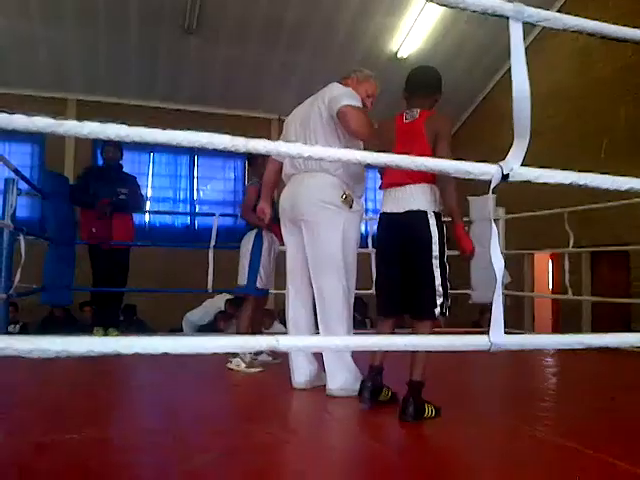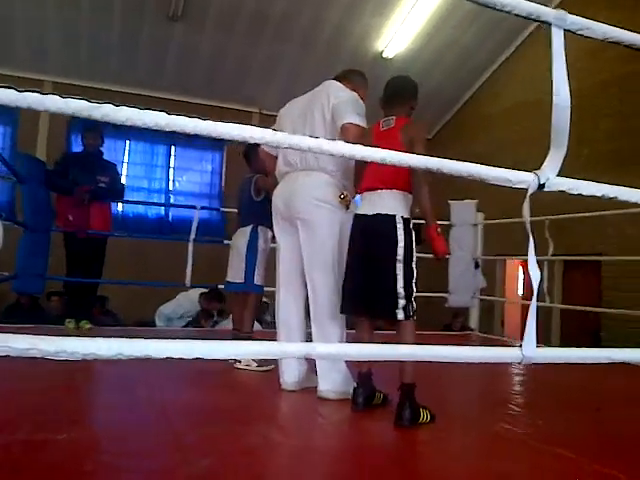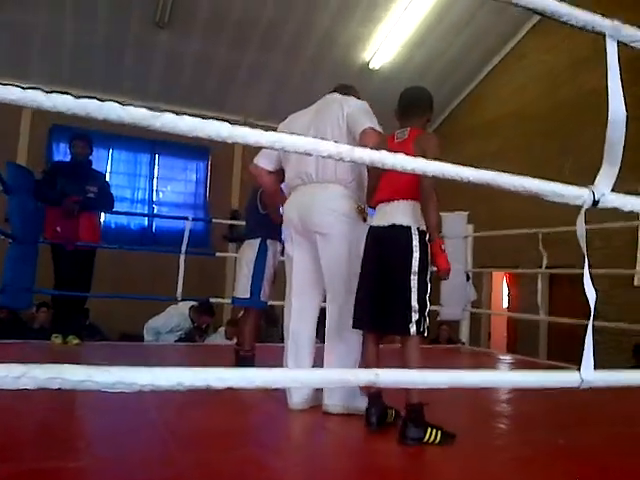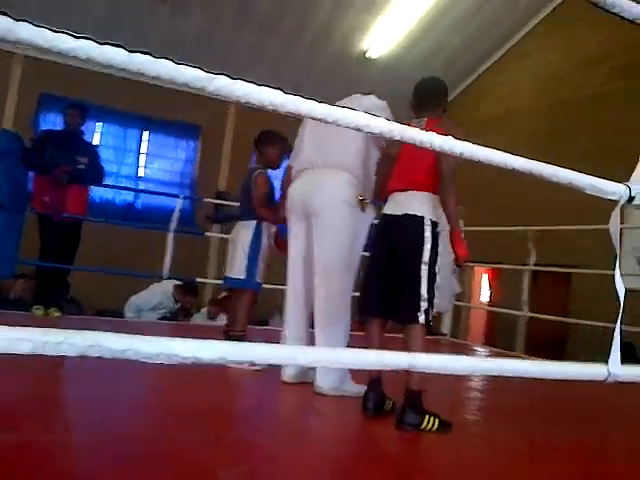
dt=0.7s
person 1, frame 1
left shoulder: (386, 127)
right shoulder: (439, 124)
left elbow: (384, 173)
right elbow: (445, 178)
right wrist: (460, 228)
left hip: (389, 215)
right hip: (422, 215)
left knee: (389, 306)
right knee: (425, 309)
left ankle: (373, 379)
right ankle: (413, 397)
person 1, frame 2
left shoulder: (368, 134)
right shoulder: (414, 131)
left elbow: (357, 183)
right elbow: (418, 182)
right wrist: (433, 229)
left hip: (363, 217)
right hip: (392, 219)
left knee: (364, 308)
right knee: (403, 311)
left ankle: (364, 387)
right ankle: (407, 399)
person 1, frame 3
left shoulder: (383, 145)
right shoulder: (427, 140)
left elbow: (371, 196)
right elbow: (427, 193)
right wrist: (437, 246)
left hip: (377, 229)
right hip: (407, 230)
left knee: (372, 324)
right knee: (409, 328)
left ankle: (376, 406)
right ankle: (413, 419)
person 1, frame 4
left shoulder: (397, 135)
right shoulder: (445, 132)
left elbow: (380, 187)
right elbow: (446, 184)
right wrist: (456, 235)
left hip: (390, 217)
right hip: (421, 219)
left knee: (377, 310)
right knee: (415, 315)
left ankle: (374, 391)
right ankle: (413, 405)
person 2, frame 1
left shoulder: (300, 111)
right shoulder: (341, 93)
left elbow: (275, 158)
right elbow: (352, 119)
left wrist: (265, 199)
right wrist: (373, 139)
left hip: (293, 194)
right hip: (327, 194)
left knee: (299, 286)
right knee: (334, 284)
left ankle: (303, 370)
right ankle: (341, 376)
person 2, frame 2
left shoulder: (293, 105)
right shoulder: (345, 96)
left elbow: (267, 153)
right elbow: (352, 134)
left hip: (285, 192)
right hip: (322, 193)
left knee: (290, 284)
right knee: (326, 284)
left ankle: (292, 371)
right ankle: (333, 378)
person 2, frame 3
left shoulder: (294, 119)
right shoulder: (354, 105)
left elbow: (260, 168)
right elbow: (372, 141)
left hip: (297, 205)
right hip: (336, 203)
left knee: (300, 299)
right knee: (343, 298)
left ankle: (299, 390)
right ankle: (339, 392)
person 2, frame 4
right shoulder: (372, 103)
left elbow: (291, 168)
left wrist: (287, 201)
left hip: (301, 187)
right hip: (339, 189)
left knee: (301, 279)
right knee: (335, 279)
left ankle: (294, 364)
right ankle: (331, 375)
person 3, frame 1
left shoulder: (259, 186)
right shoulder: (256, 184)
right elbow: (246, 212)
right wrist: (272, 228)
left hip: (264, 242)
right hip: (259, 241)
left knee: (260, 298)
right knee: (253, 297)
left ankle: (255, 349)
right ankle: (238, 354)
person 3, frame 2
left shoulder: (247, 182)
right shoulder: (259, 180)
left hip: (246, 235)
right hip: (254, 236)
left knee: (241, 294)
right knee: (253, 293)
person 3, frame 3
left shoulder: (258, 193)
right shoulder: (265, 190)
right elbow: (279, 217)
left hip: (257, 251)
right hip: (262, 249)
left knee: (250, 312)
right knee: (254, 310)
left ankle: (241, 363)
right ankle: (246, 369)
person 3, frame 4
left shoulder: (253, 174)
right shoulder: (261, 175)
right elbow: (259, 208)
left wrist: (275, 220)
right wrist: (284, 219)
left hip: (248, 231)
right hip: (254, 231)
left knee: (240, 290)
right knee: (248, 290)
left ankle: (231, 340)
right ankle: (237, 341)
person 4, frame 1
left shoulder: (130, 180)
right shoulder: (90, 174)
left elbow: (139, 204)
right elbow: (74, 195)
left wrist: (114, 205)
right wrist: (95, 203)
left hip: (121, 237)
right hip: (97, 235)
left knee: (118, 281)
right knee: (100, 279)
left ankle: (112, 324)
right ankle: (99, 323)
person 4, frame 2
left shoulder: (110, 168)
right shoulder: (69, 160)
left elbow: (118, 193)
right elbow: (51, 180)
left wrist: (93, 194)
right wrist: (73, 190)
left hip: (98, 227)
right hip: (74, 223)
left knee: (93, 271)
right knee: (74, 269)
left ankle: (84, 315)
right ankle: (71, 314)
person 4, frame 3
left shoulder: (98, 177)
right shoulder: (57, 169)
left elbow: (108, 203)
right elbow: (39, 190)
left wrist: (81, 205)
right wrist: (61, 200)
left hip: (86, 238)
right hip: (61, 235)
left knee: (81, 285)
right knee: (62, 281)
left ankle: (73, 330)
right ankle: (58, 329)
person 4, frame 4
left shoulder: (89, 150)
right shoulder: (48, 137)
left elbow: (97, 176)
right elbow: (29, 159)
left wrist: (70, 176)
right wrist: (50, 170)
left hip: (73, 210)
right hip: (48, 205)
left knee: (65, 257)
right knee: (48, 253)
left ankle: (54, 303)
right ankle: (40, 301)
